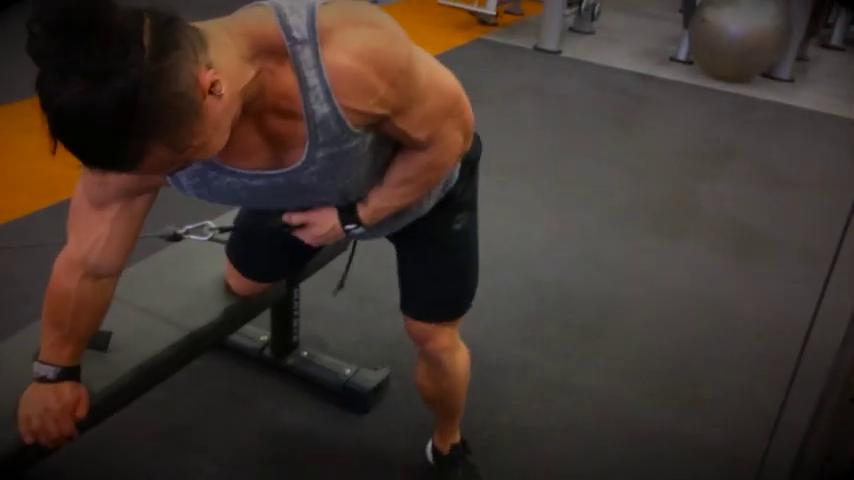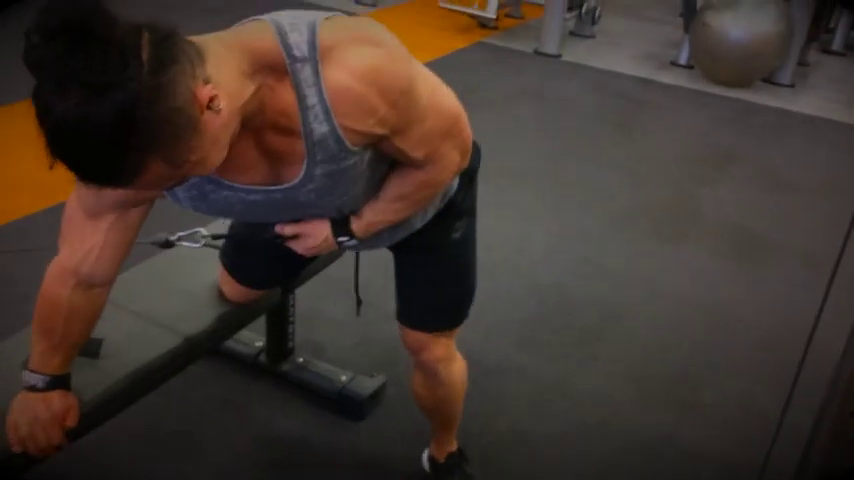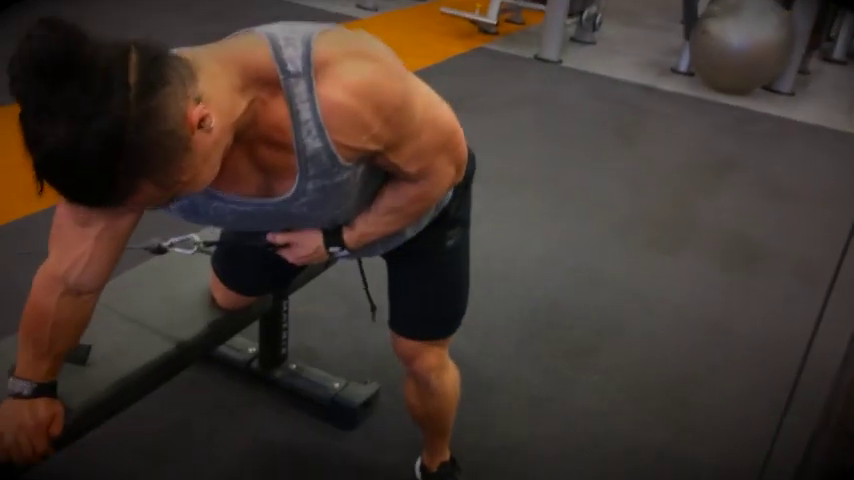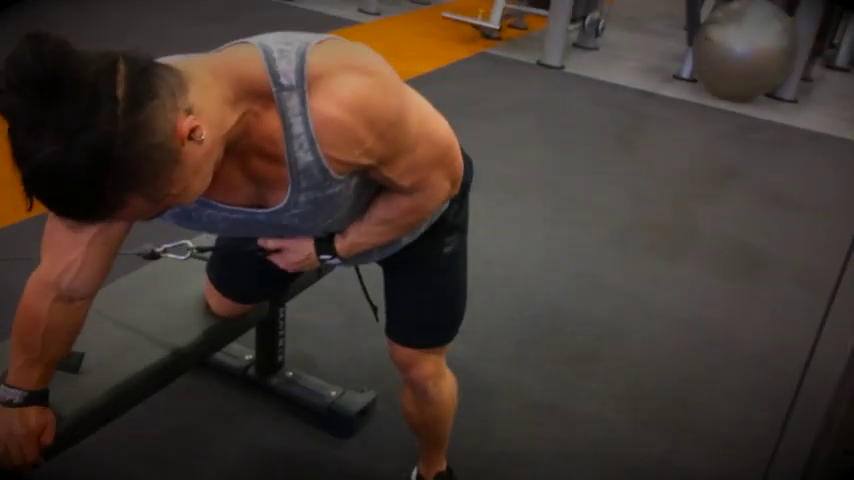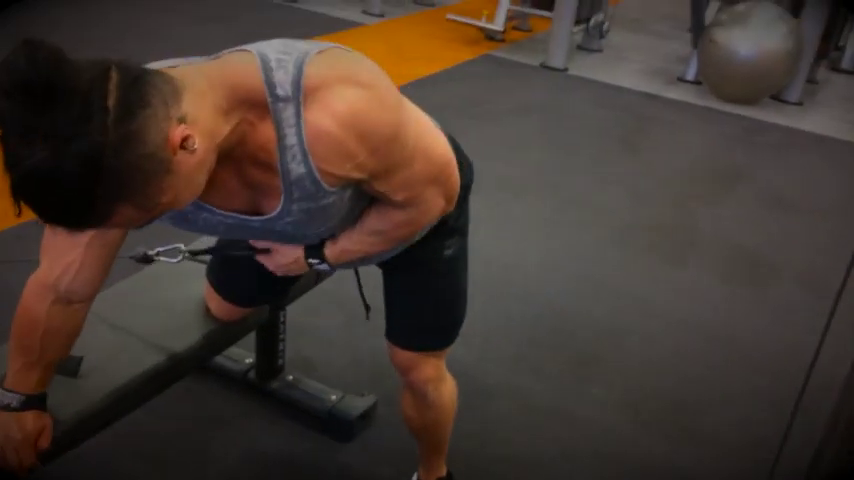
dt=0.1s
person 1, frame 1
left shoulder: (347, 57)
right shoulder: (135, 120)
left elbow: (452, 131)
right elbow: (88, 263)
left wrist: (355, 216)
right wrist: (54, 374)
left hip: (427, 177)
left knee: (434, 340)
right knee: (242, 285)
person 1, frame 2
left shoulder: (350, 75)
right shoulder: (133, 130)
left elbow: (448, 148)
right elbow: (81, 272)
left wrist: (348, 229)
right wrist: (43, 382)
left hip: (426, 189)
left knee: (430, 350)
right knee: (236, 291)
person 1, frame 3
left shoulder: (342, 91)
right shoulder: (120, 138)
left elbow: (443, 162)
right elbow: (70, 280)
left wrist: (339, 239)
left hip: (420, 193)
left knee: (421, 358)
right knee: (228, 297)
person 1, frame 4
left shoulder: (337, 104)
right shoulder: (117, 150)
left elbow: (437, 176)
right elbow: (62, 287)
left wrist: (330, 247)
left hip: (414, 198)
left knee: (418, 366)
right knee: (222, 304)
person 1, frame 5
left shoulder: (333, 114)
right shoulder: (110, 146)
left elbow: (432, 190)
right elbow: (61, 288)
left wrist: (320, 253)
left hip: (421, 195)
left knee: (417, 368)
right knee: (223, 308)
